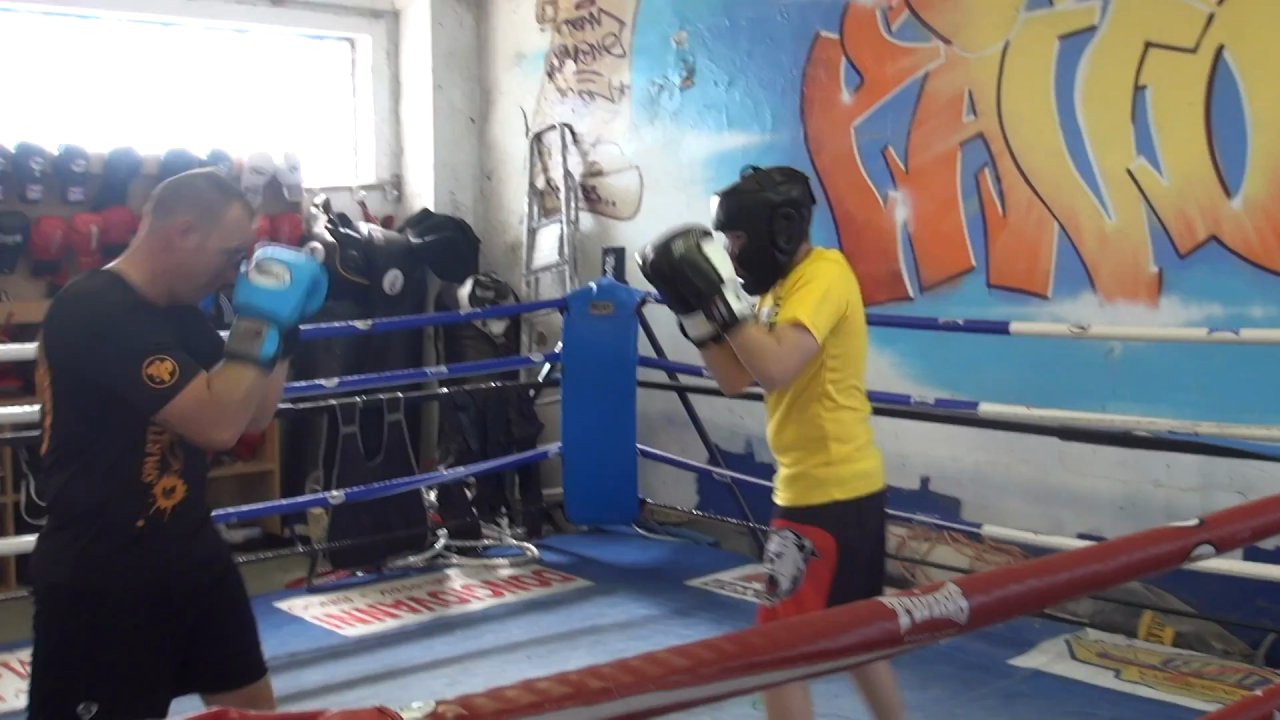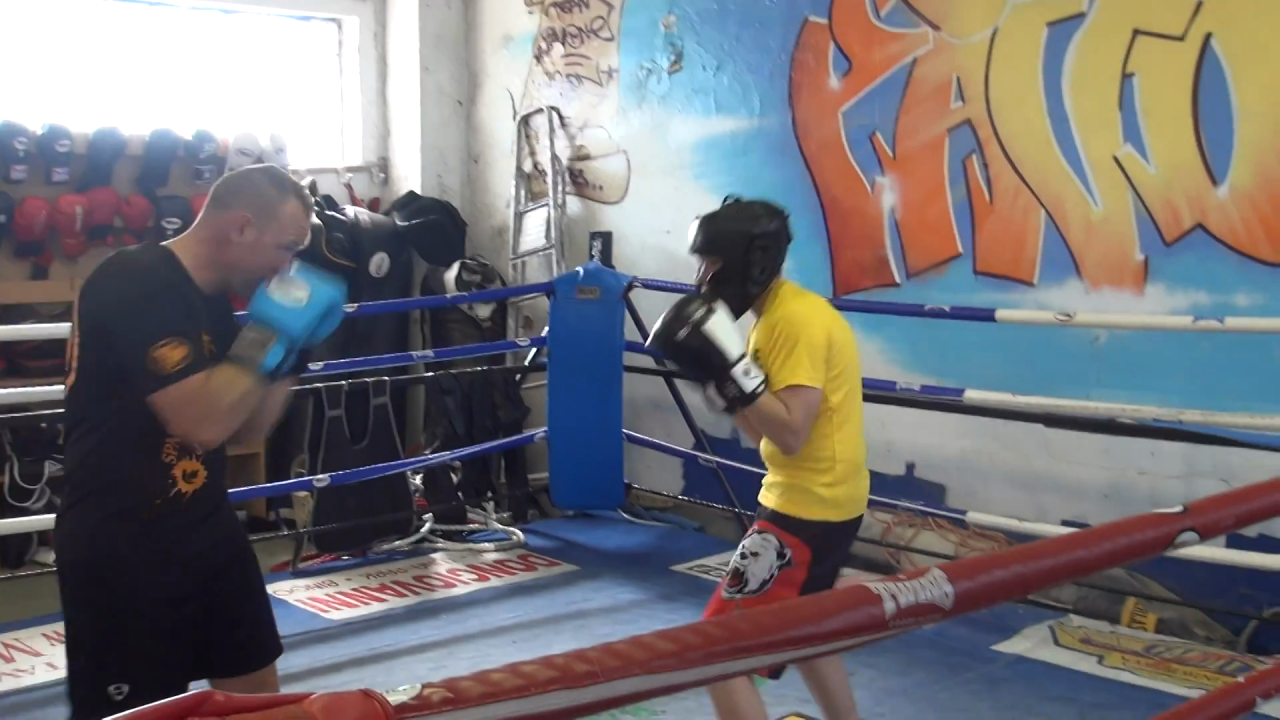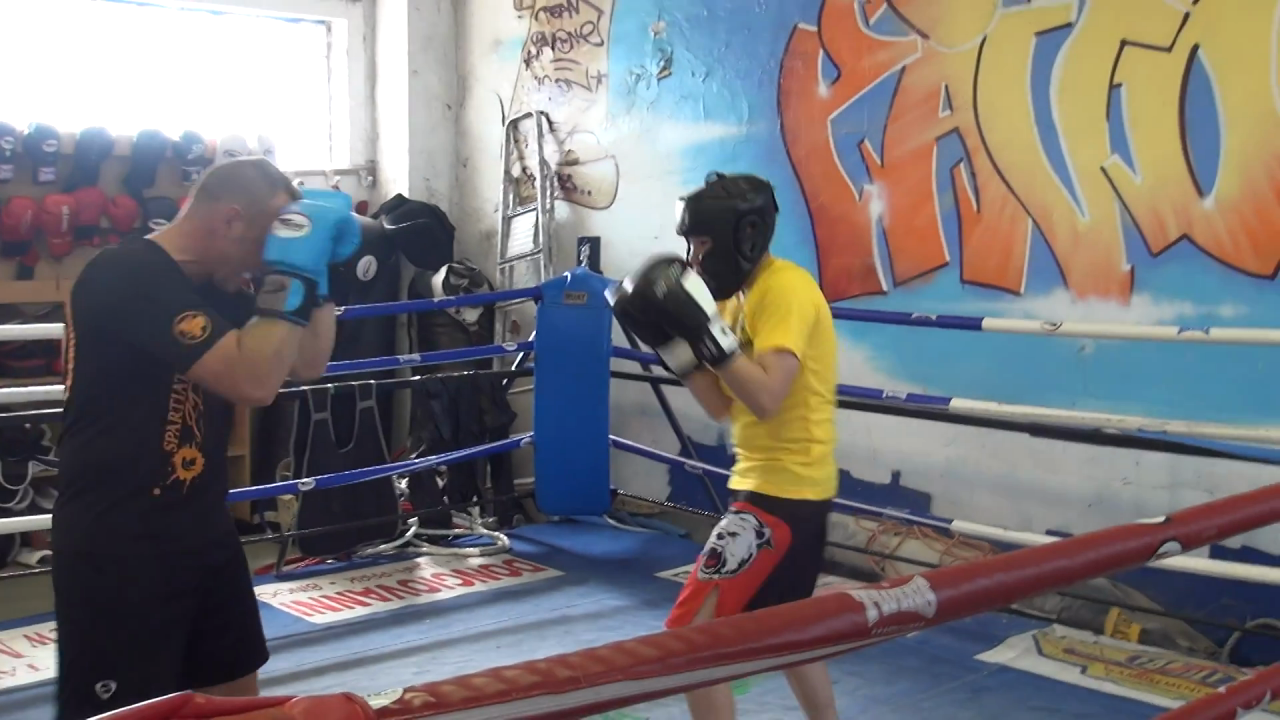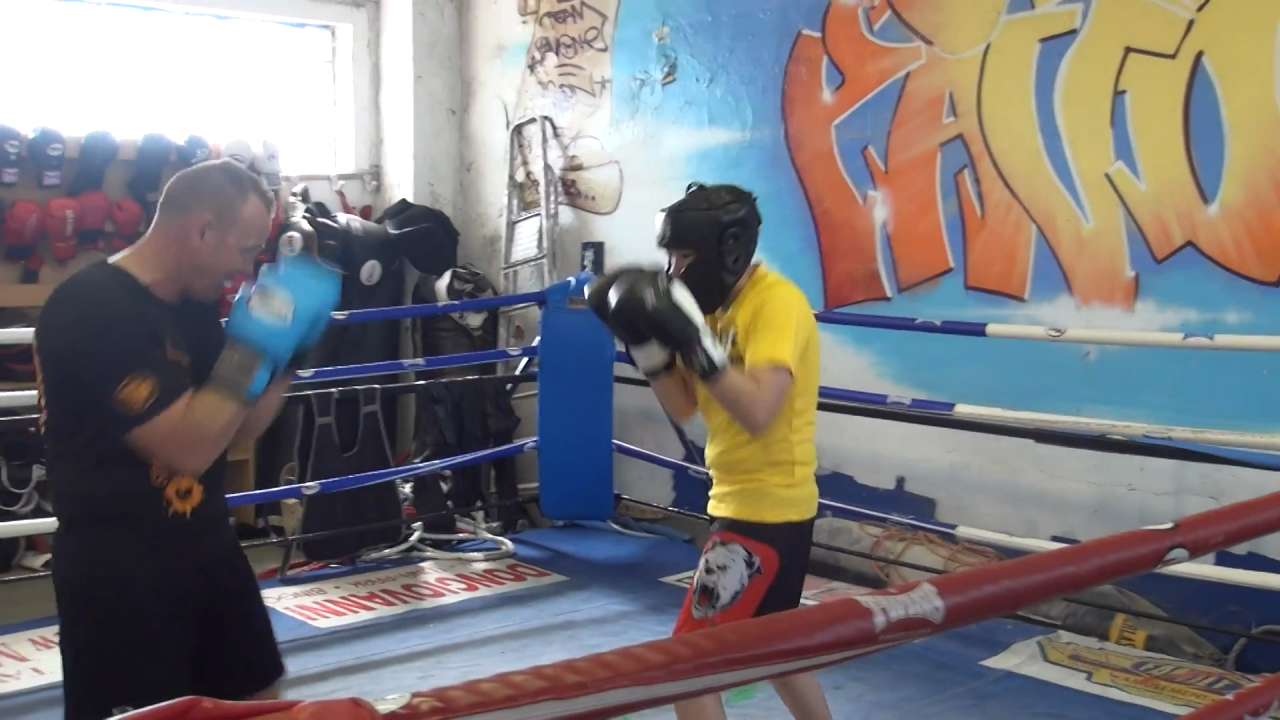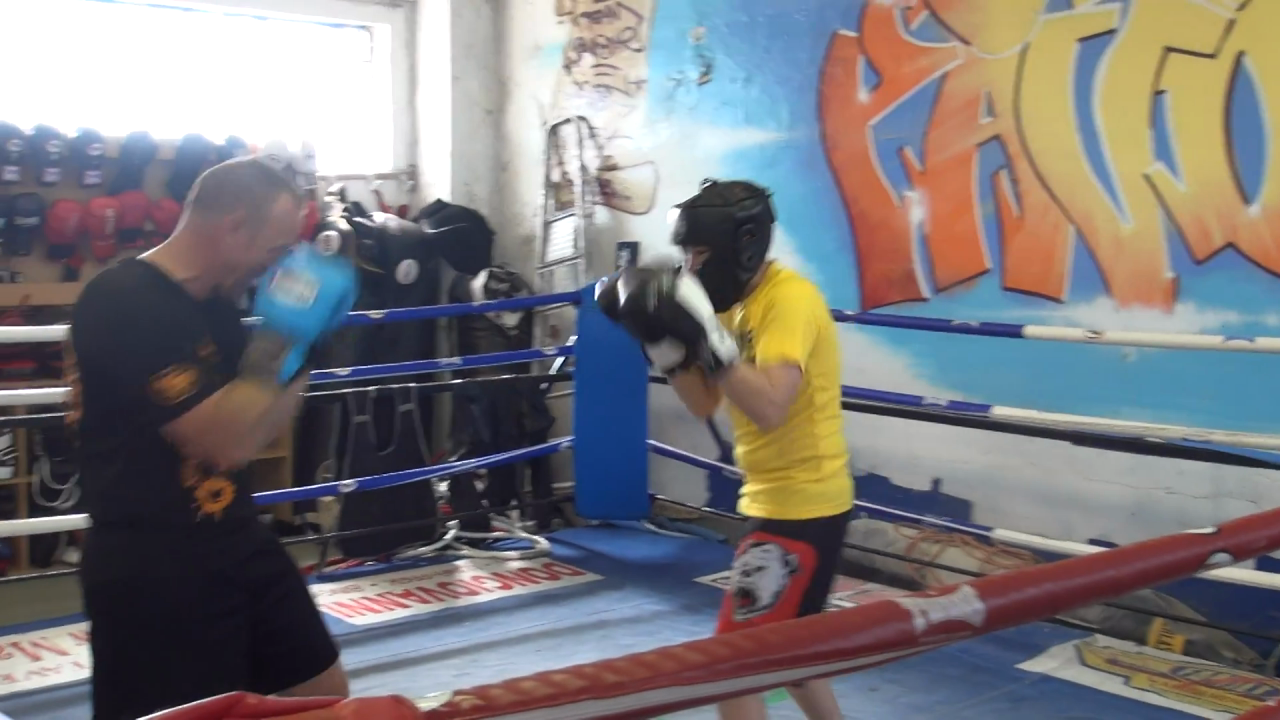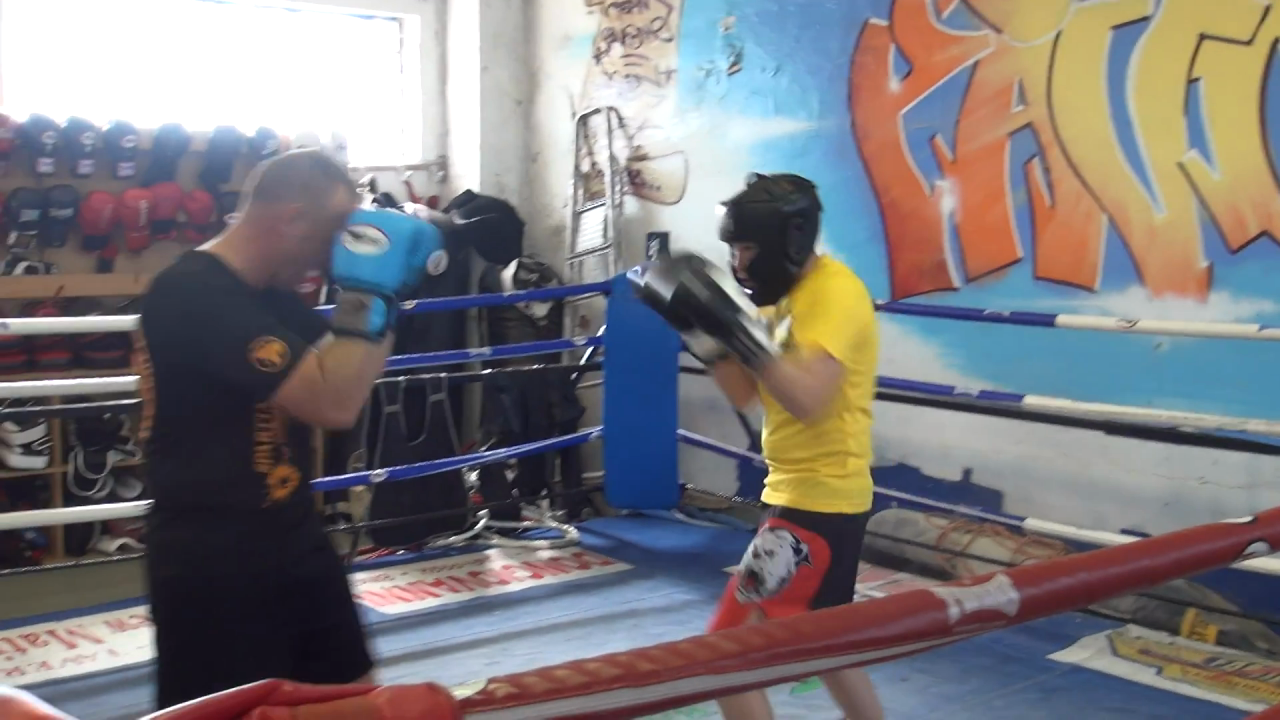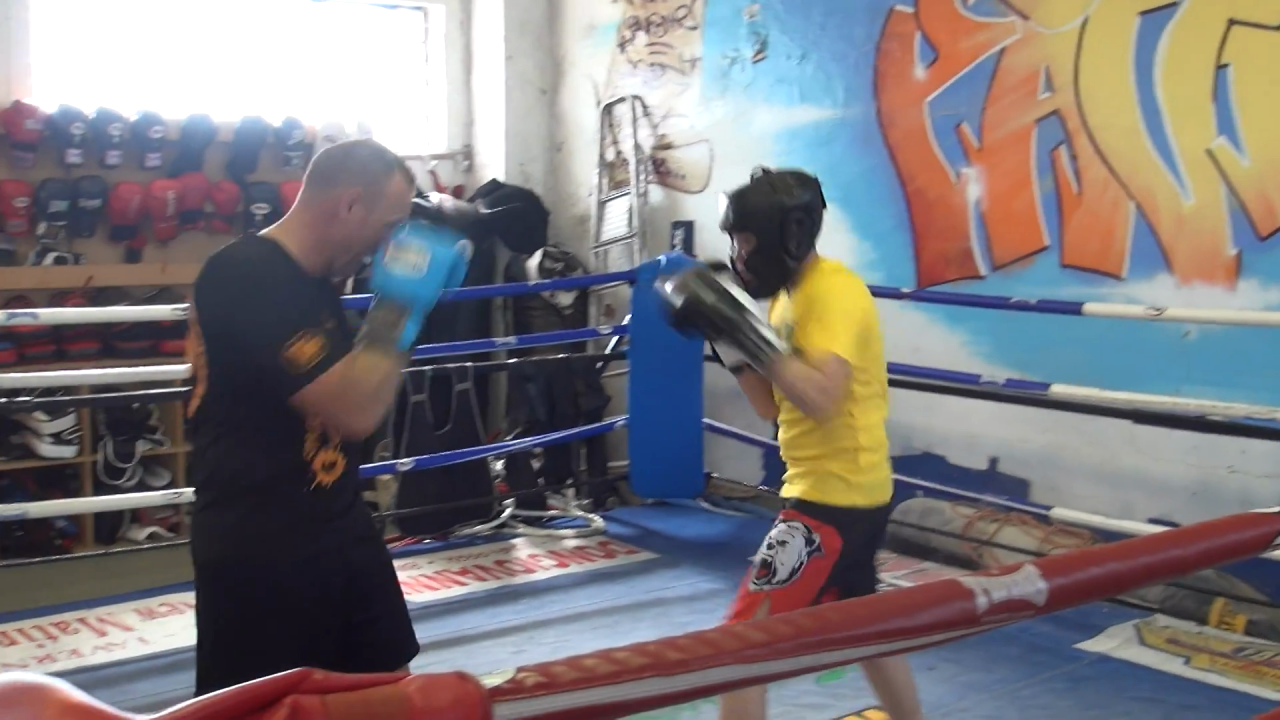
dt=0.2s
person 1, frame 1
left shoulder: (180, 312)
right shoulder: (91, 313)
left elbow: (249, 418)
right elbow: (217, 422)
left wrist: (282, 322)
right wrist: (264, 324)
left hip: (188, 548)
right hip: (102, 567)
person 1, frame 2
left shoulder: (212, 304)
right shoulder: (132, 284)
left elbow: (246, 428)
right elbow: (203, 423)
left wrist: (291, 350)
right wrist: (273, 331)
left hip: (204, 531)
right hip: (118, 544)
person 1, frame 3
left shoulder: (214, 287)
right shoulder: (124, 275)
left elbow: (308, 364)
right elbow: (252, 379)
left wrist: (317, 270)
right wrist: (288, 276)
left hip: (199, 527)
right hip: (117, 540)
person 1, frame 4
left shoulder: (194, 306)
right shoulder: (91, 309)
left elbow: (245, 425)
right elbow: (189, 449)
left wrist: (286, 344)
right wrist: (254, 348)
left hip: (205, 549)
right hip: (119, 570)
person 1, frame 5
left shoulder: (214, 300)
right shoulder: (122, 306)
left elbow: (258, 420)
right elbow: (228, 441)
left wrist: (305, 327)
right wrist: (283, 337)
left hip: (237, 545)
right hip: (153, 570)
person 1, frame 6
left shoulder: (267, 292)
right shoulder: (193, 296)
left elbow: (334, 389)
right elbow: (332, 402)
left wrist: (388, 276)
right wrist: (368, 293)
left hip: (290, 541)
right hip: (212, 560)
person 1, frame 7
left shoulder: (310, 279)
right shoulder: (246, 279)
left elbow: (361, 382)
right elbow: (355, 410)
left wrist: (403, 295)
right wrist: (399, 308)
left hip: (336, 525)
right hip: (258, 540)
person 2, frame 1
left shoulder: (823, 275)
right shoulder: (784, 285)
left elbow: (775, 368)
right elbow: (734, 377)
left wrist: (724, 294)
right wrist: (696, 308)
left hip: (824, 492)
right hip: (852, 487)
person 2, frame 2
left shoulder: (795, 317)
right shoulder: (768, 317)
left elbow: (793, 435)
right elbow: (765, 432)
left wrist: (732, 365)
right wrist: (711, 372)
left hip: (808, 506)
right hip: (825, 502)
person 2, frame 3
left shoulder: (786, 287)
right shoulder: (740, 295)
left elbow: (766, 398)
right elbow: (718, 404)
left wrist: (706, 327)
right wrist: (667, 335)
left hip: (784, 489)
right hip: (770, 484)
left knee: (691, 634)
person 2, frame 4
left shoulder: (777, 303)
right shoulder: (716, 307)
left elbow: (759, 413)
right elbow: (684, 407)
left wrist: (693, 338)
right wrist: (647, 337)
left hip: (766, 509)
right hip: (743, 505)
person 2, frame 5
left shoulder: (790, 298)
right shoulder: (741, 302)
left elbow: (769, 406)
right elbow: (703, 401)
left wrist: (704, 333)
right wrist: (657, 333)
left hip: (801, 509)
right hip: (776, 503)
person 2, frame 6
left shoulder: (834, 292)
right shoulder: (784, 292)
left elbow: (807, 399)
right elbow: (744, 393)
left wrist: (735, 321)
right wrist: (698, 321)
left hip: (820, 503)
right hip: (799, 496)
person 2, frame 7
left shoulder: (833, 293)
right shoulder: (791, 296)
left elbow: (820, 399)
right elbow: (769, 402)
left wrist: (753, 329)
right wrist: (734, 335)
left hip: (835, 498)
right hip: (854, 491)
